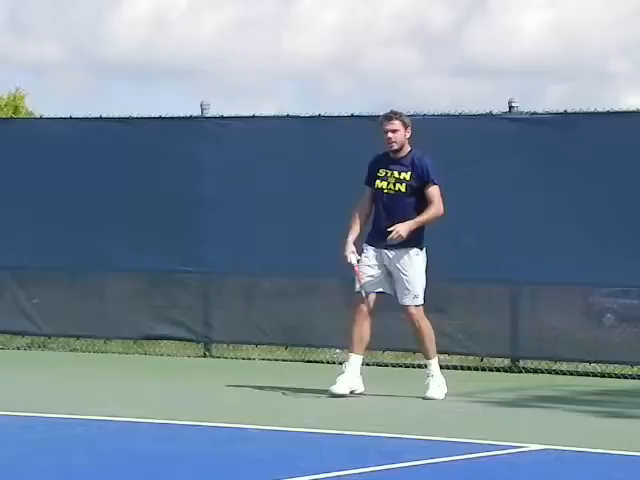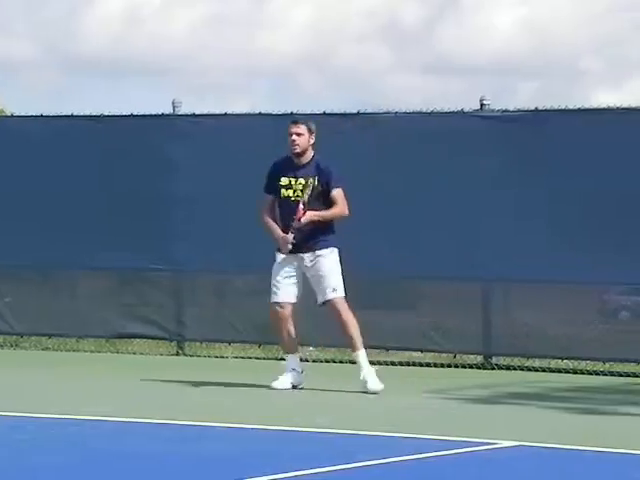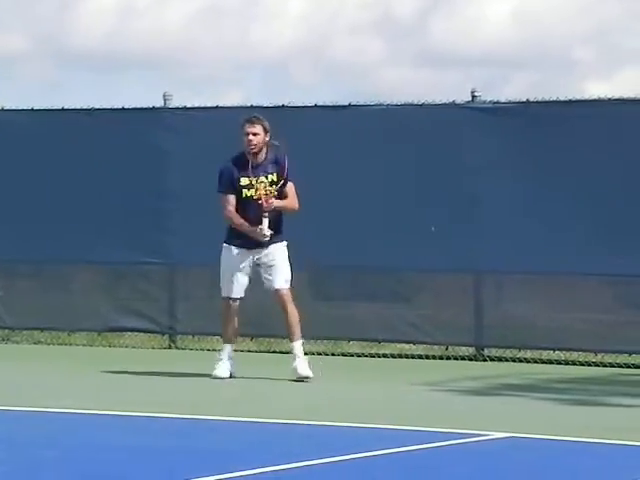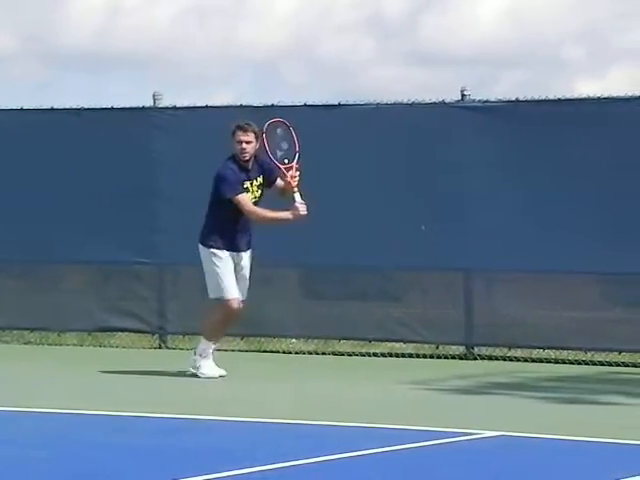
dt=0.5s
person 1, frame 1
left shoulder: (421, 164)
right shoulder: (376, 164)
left elbow: (438, 208)
right elbow: (365, 204)
left wrist: (410, 225)
right wrist: (351, 237)
left hip: (408, 249)
right hip: (375, 247)
left knee: (414, 312)
right knee: (363, 306)
left ankle: (435, 375)
right ankle: (352, 374)
person 1, frame 2
left shoulder: (323, 169)
right shoulder: (277, 169)
left elbow: (342, 209)
right elbow: (267, 211)
left wrist: (313, 216)
right wrist: (278, 234)
left hip: (321, 249)
right hip: (289, 252)
left knee: (339, 306)
right knee: (280, 310)
left ankle: (365, 368)
right ankle: (293, 368)
person 1, frame 3
left shoulder: (278, 164)
right shoulder: (230, 168)
left elbow: (294, 203)
right elbow: (229, 212)
left wrist: (275, 203)
right wrist: (253, 231)
left hip: (274, 244)
right hip: (237, 245)
left knee: (284, 296)
right knee: (231, 302)
left ankle: (299, 357)
right ankle: (226, 357)
person 1, frame 4
left shoulder: (262, 166)
right shoulder: (227, 172)
left elbow: (283, 189)
right elbow: (251, 212)
left wrist: (291, 183)
right wrist: (289, 215)
left hip: (243, 246)
right hip: (217, 246)
left knee: (236, 307)
right knee: (229, 304)
left ankle: (205, 354)
right ankle: (201, 356)
